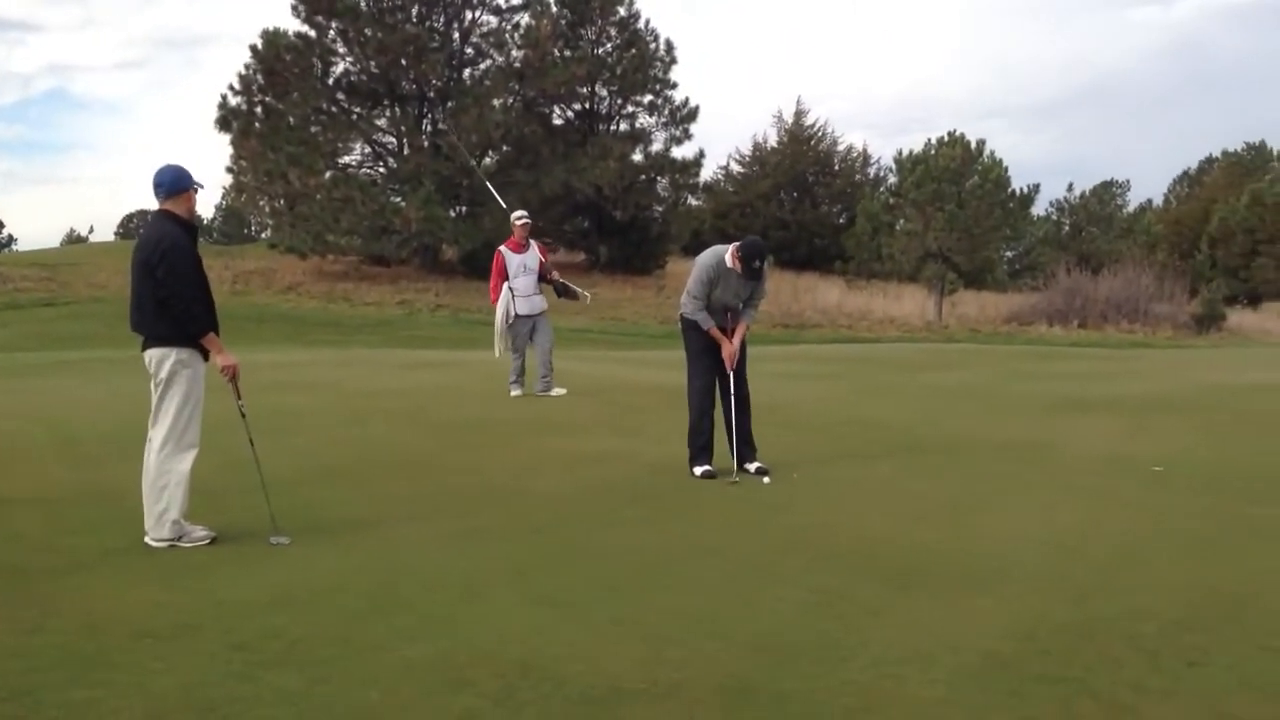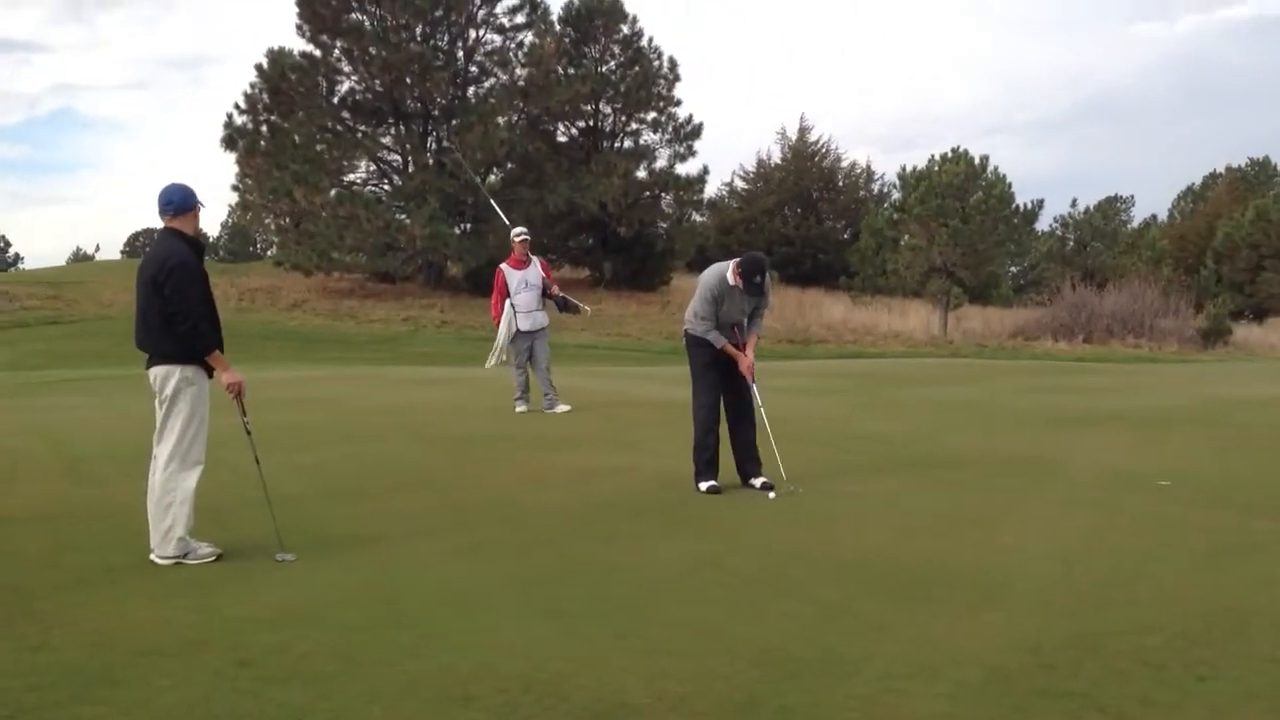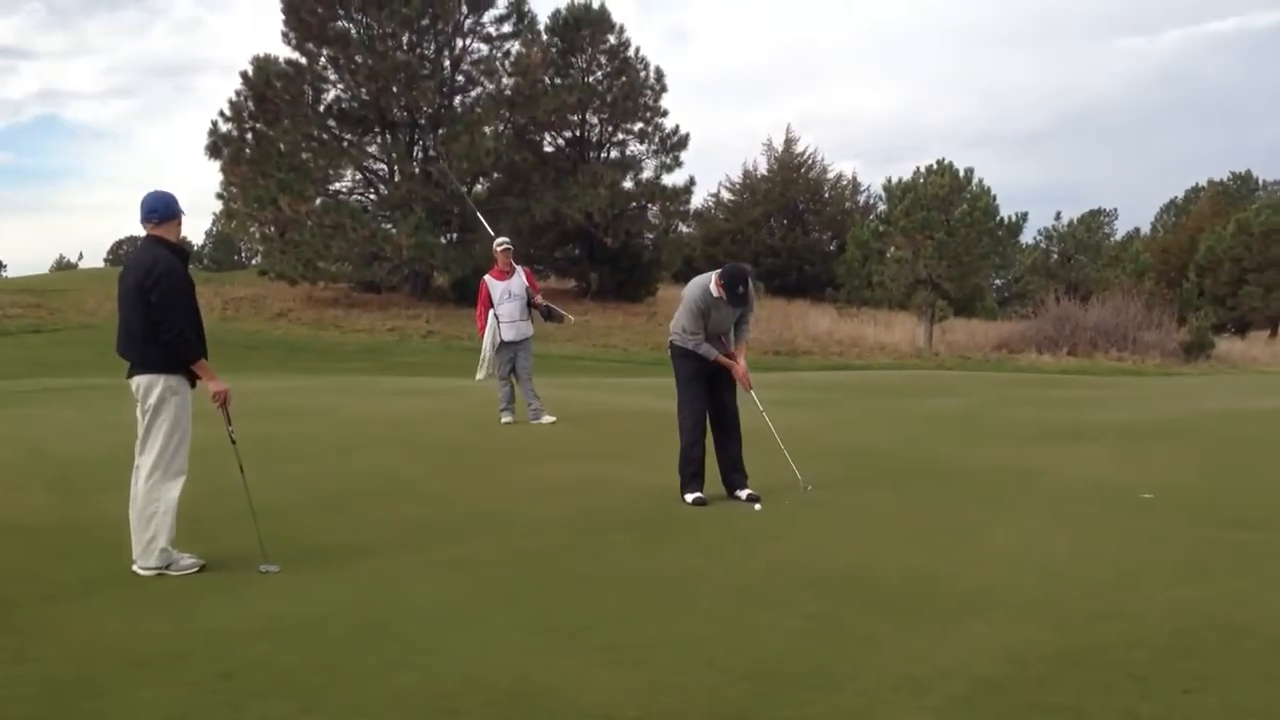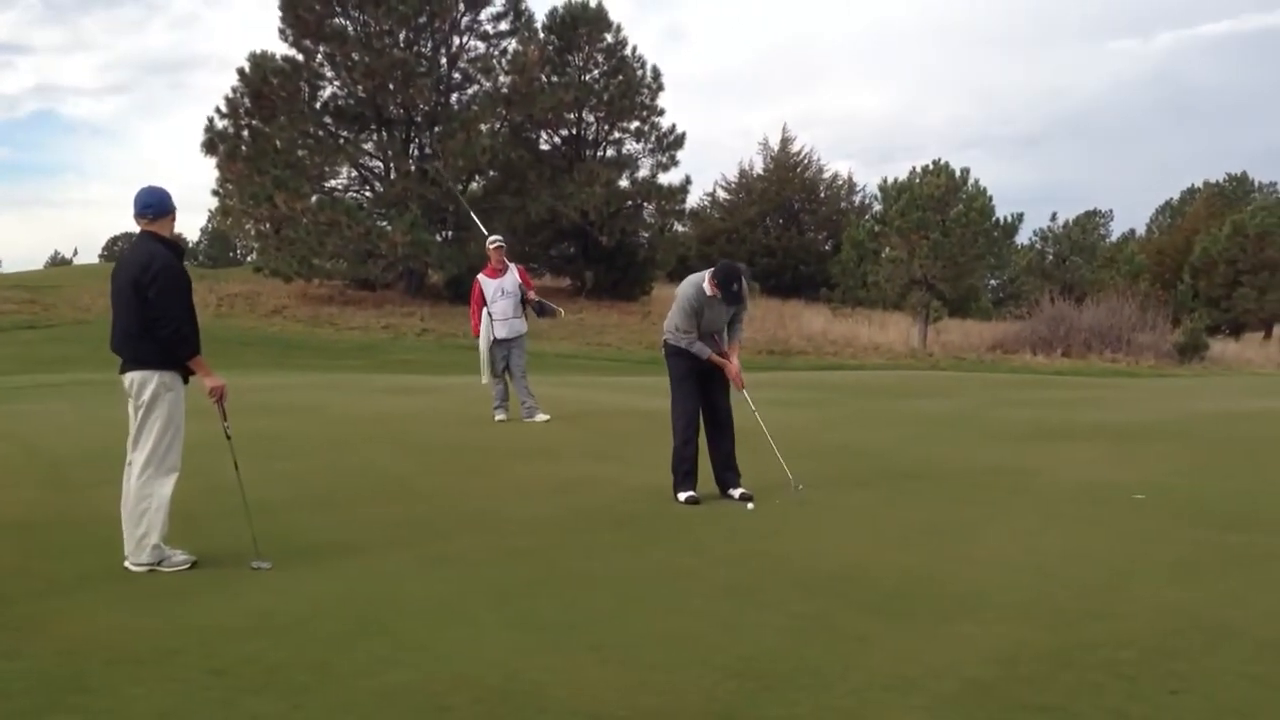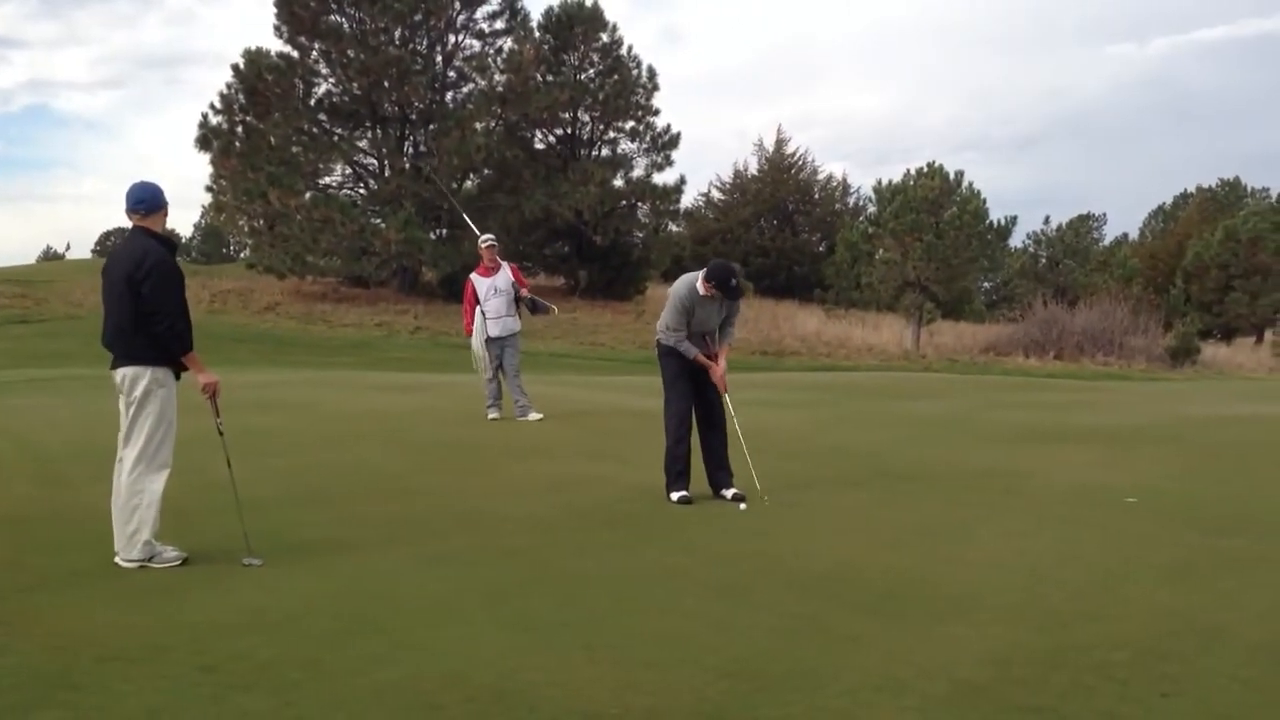
dt=0.2s
person 1, frame 1
left shoulder: (152, 236)
right shoulder: (174, 240)
right elbow: (185, 306)
right wrist: (218, 350)
left hip: (160, 345)
right hip: (177, 349)
left knee: (163, 436)
right knee: (175, 439)
left ankle: (162, 523)
right ankle: (167, 527)
person 1, frame 2
left shoulder: (156, 254)
right shoulder: (181, 258)
right elbow: (192, 323)
right wrist: (224, 368)
left hip: (163, 362)
right hip: (182, 366)
left knee: (167, 453)
right knee: (181, 456)
left ankle: (167, 540)
right ankle: (173, 544)
person 1, frame 3
left shoulder: (135, 262)
right shoulder: (167, 265)
right elbow: (177, 331)
right wrist: (210, 376)
left hip: (143, 371)
right hip: (164, 376)
left knee: (149, 463)
right knee: (163, 466)
left ankle: (149, 551)
right ankle: (155, 555)
person 1, frame 4
left shoulder: (127, 258)
right shoulder: (163, 262)
right elbow: (173, 327)
right wrist: (206, 373)
left hip: (135, 367)
right hip: (158, 372)
left knee: (140, 459)
right knee: (155, 463)
left ankle: (140, 547)
right ankle: (146, 551)
person 1, frame 5
left shoulder: (117, 255)
right shoulder: (156, 257)
right elbow: (167, 322)
right wrist: (199, 369)
left hip: (125, 363)
right hip: (149, 368)
left knee: (130, 455)
right knee: (147, 458)
left ankle: (130, 543)
right ankle: (137, 547)
person 2, frame 1
left shoulder: (758, 269)
right shoulder: (708, 262)
left elbow: (751, 306)
right elbow: (696, 309)
left wrist: (737, 340)
right wrist: (722, 343)
left hip: (731, 325)
right hip: (698, 324)
left knee: (739, 390)
right knee: (702, 390)
left ankle: (746, 456)
right ankle: (699, 459)
person 2, frame 2
left shoulder: (762, 282)
right shoulder: (711, 281)
left elbow: (757, 316)
right elbow: (705, 329)
left wrist: (749, 351)
right wrist: (738, 357)
left hip: (735, 340)
right hip: (703, 340)
left knee: (742, 406)
right knee: (707, 405)
left ankle: (751, 472)
right ankle: (705, 475)
person 2, frame 3
left shoulder: (746, 289)
right shoulder: (695, 294)
left elbow: (743, 321)
right elbow: (696, 342)
left wrist: (741, 357)
right wrist: (732, 366)
left hip: (720, 350)
right hip: (688, 350)
left knee: (728, 416)
right knee: (693, 416)
left ankle: (736, 483)
right ankle: (691, 486)
person 2, frame 4
left shoulder: (737, 288)
right shoulder: (689, 292)
left elbow: (737, 320)
right elbow: (689, 341)
left wrist: (734, 357)
right wrist: (725, 365)
left hip: (714, 349)
right hip: (682, 350)
left knee: (721, 415)
right knee: (687, 415)
left ankle: (729, 482)
right ankle: (684, 485)
person 2, frame 5
left shoulder: (730, 290)
right shoulder: (682, 291)
left elbow: (728, 324)
right elbow: (677, 339)
left wrist: (722, 360)
right wrist: (710, 367)
left hip: (707, 350)
right hip: (675, 350)
left knee: (714, 415)
right knee: (679, 415)
left ankle: (722, 482)
right ankle: (676, 485)
person 3, frame 1
left shoulder: (536, 248)
right shoulder: (503, 252)
left elbow: (543, 272)
right elbow: (496, 280)
left wrist: (552, 276)
right wrist: (498, 304)
left hip: (538, 307)
right hip: (517, 309)
left knee: (545, 345)
right knee: (517, 349)
left ankle: (546, 385)
right ankle: (516, 385)
person 3, frame 2
left shoulder: (539, 264)
right shoulder: (504, 269)
left elbow: (548, 287)
right elbow: (498, 297)
left wrist: (553, 291)
right wrist: (499, 322)
left hip: (539, 323)
right hip: (518, 325)
left knee: (543, 365)
right knee: (520, 365)
left ankle: (551, 402)
right ankle: (521, 401)
person 3, frame 3
left shoulder: (524, 273)
right shoulder: (488, 280)
left elbow: (535, 296)
right elbow: (482, 309)
left wrist: (538, 300)
right wrist: (484, 333)
left hip: (523, 333)
right hip: (502, 335)
left knee: (525, 375)
right knee: (504, 376)
left ankle: (536, 413)
right ankle: (506, 412)
person 3, frame 4
left shoulder: (517, 271)
right shoulder: (481, 279)
left elbow: (530, 292)
right elbow: (476, 307)
left wrist: (532, 297)
right wrist: (478, 332)
left hip: (517, 331)
right hip: (495, 333)
left knee: (519, 372)
right knee: (497, 374)
left ankle: (530, 410)
right ankle: (500, 409)
person 3, frame 5
left shoulder: (510, 269)
right shoulder: (474, 278)
left elbow: (523, 289)
right elbow: (469, 306)
left wrist: (524, 294)
right wrist: (471, 332)
left hip: (510, 330)
right hip: (489, 332)
left knee: (513, 371)
right knee: (491, 372)
left ankle: (523, 409)
right ankle: (493, 408)
